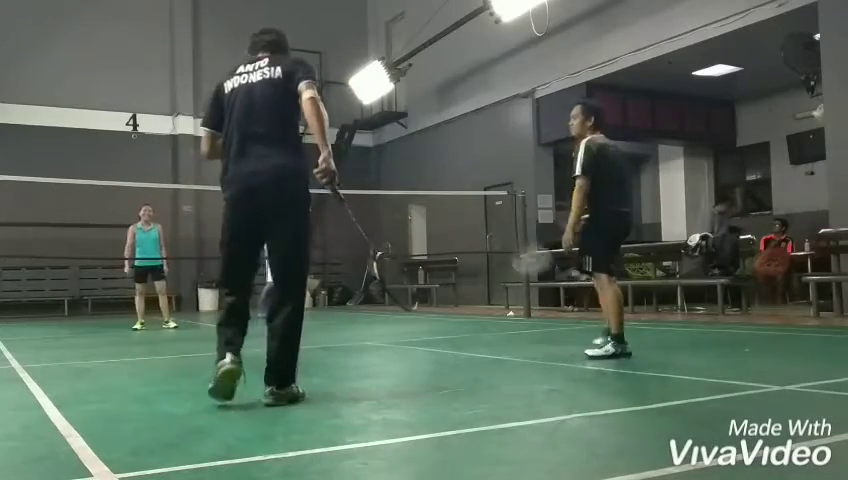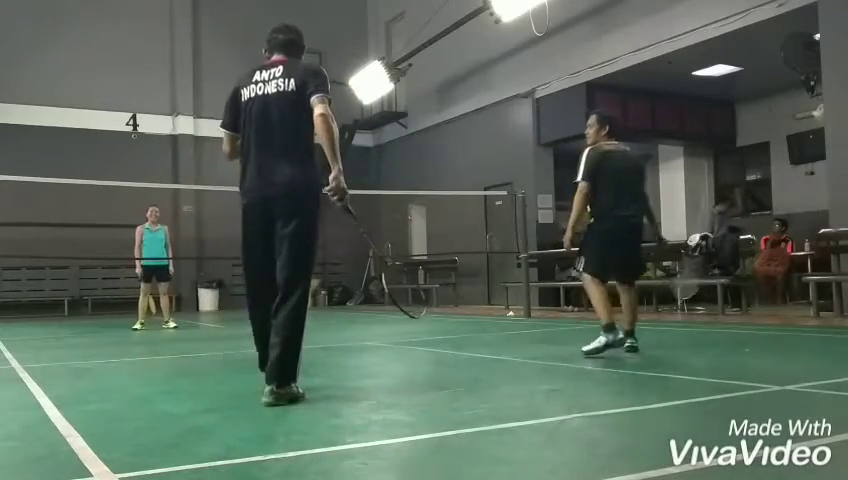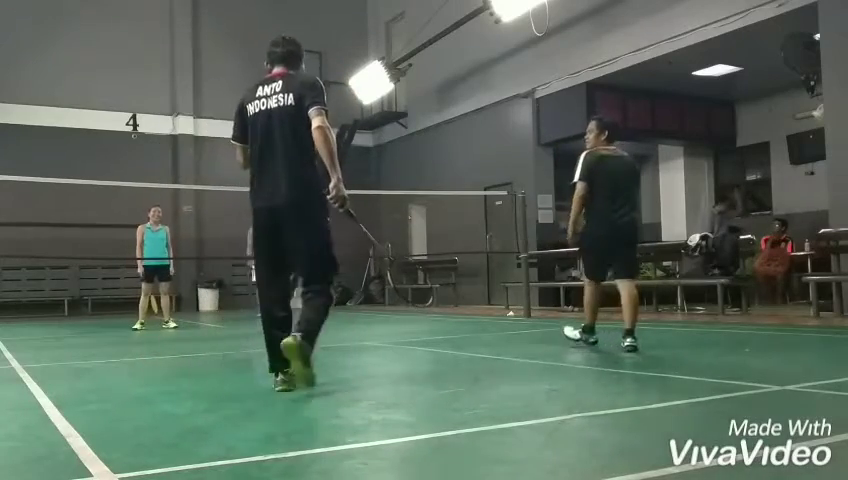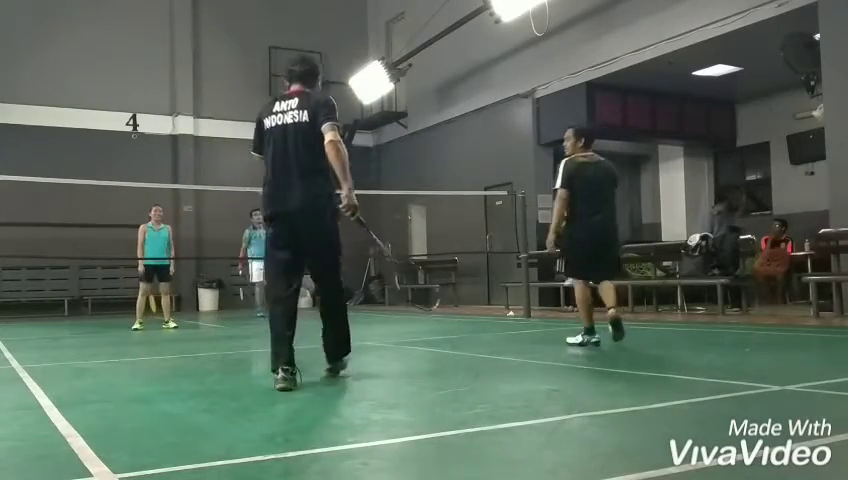
dt=0.4s
person 1, frame 1
left shoulder: (227, 82)
right shoulder: (295, 66)
left elbow: (208, 149)
right elbow: (310, 101)
right wrist: (325, 152)
left hip: (239, 185)
right hip: (285, 180)
left knee: (235, 281)
right knee: (287, 283)
left ankle: (229, 356)
right ankle: (279, 383)
person 1, frame 2
left shoulder: (243, 85)
right shoulder: (309, 73)
left elbow: (229, 149)
right elbow: (321, 116)
right wrist: (336, 169)
left hip: (255, 193)
right hip: (297, 190)
left knee: (260, 287)
right knee: (291, 286)
left ankle: (272, 372)
right ankle: (279, 380)
person 1, frame 3
left shoulder: (249, 98)
right shoulder: (307, 84)
left elbow: (243, 159)
right elbow: (319, 127)
right wrist: (336, 178)
left hip: (264, 202)
right hip: (303, 198)
left knee: (272, 286)
right knee: (318, 278)
left ankle: (281, 370)
right ankle: (299, 338)
person 1, frame 4
left shoulder: (267, 112)
right shoulder: (320, 102)
right elbow: (332, 141)
right wrist: (347, 187)
left hip: (278, 210)
right hip: (315, 207)
left knee: (281, 289)
right knee: (329, 286)
left ankle: (283, 366)
right ankle: (335, 358)
person 2, frame 1
left shoulder: (587, 145)
right shoulder: (612, 149)
left elbow: (582, 187)
left wrist: (570, 227)
left hip: (602, 220)
right hip: (620, 219)
left knee: (604, 278)
right knee: (604, 278)
left ankle: (617, 341)
right ankle: (611, 333)
person 2, frame 2
left shoulder: (593, 153)
right shoulder: (633, 158)
left elbow: (583, 192)
right elbow: (642, 197)
left wrist: (570, 228)
right wrist: (655, 229)
left hip: (605, 226)
right hip: (632, 226)
left knee: (591, 277)
right knee: (627, 282)
left ankle: (610, 330)
right ankle: (629, 336)
person 2, frame 3
left shoulder: (589, 157)
right shoulder: (630, 162)
left elbow: (581, 193)
left wrist: (572, 225)
right wrist: (632, 223)
left hip: (598, 228)
right hip: (626, 228)
left knee: (592, 280)
right knee: (626, 280)
left ankle: (588, 331)
right ankle: (629, 335)
person 2, frame 4
left shoulder: (569, 164)
right shoulder: (607, 166)
left elbow: (562, 199)
right elbow: (612, 200)
left wrist: (553, 231)
right wrist: (611, 228)
left hip: (578, 231)
right hip: (604, 230)
left knee: (581, 280)
right knee: (604, 278)
left ankle: (589, 332)
right ankle: (614, 315)
